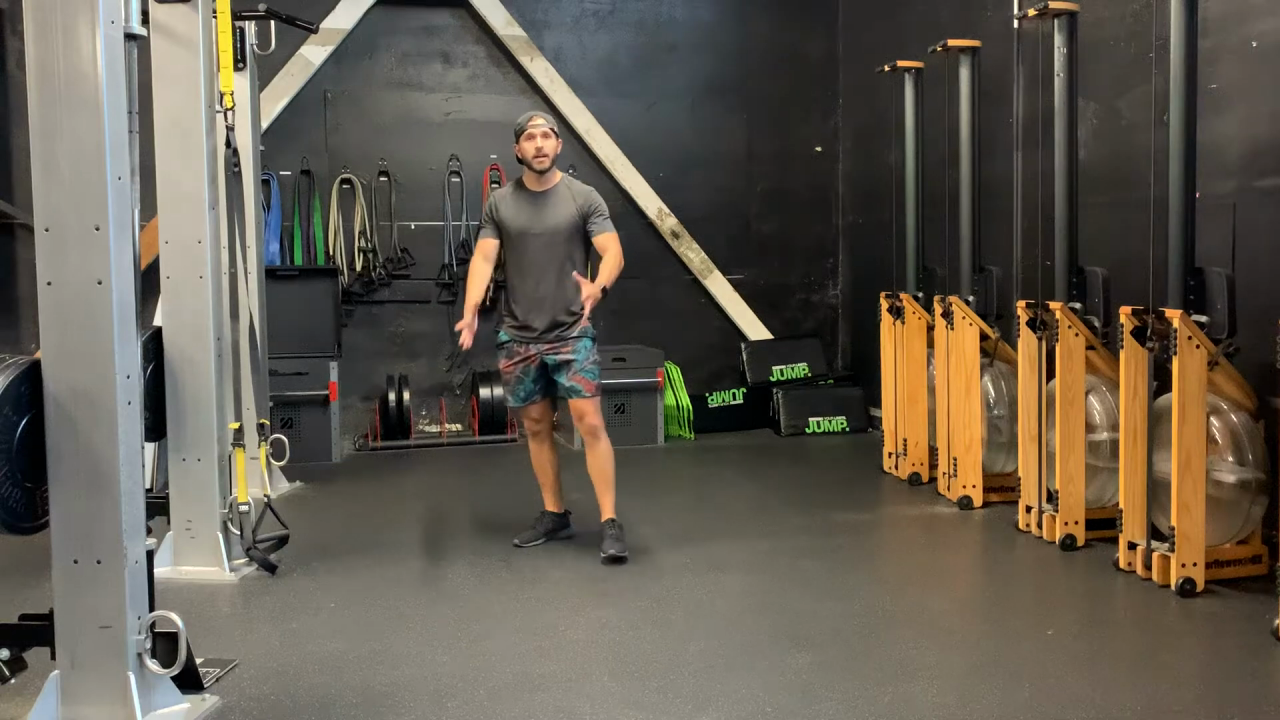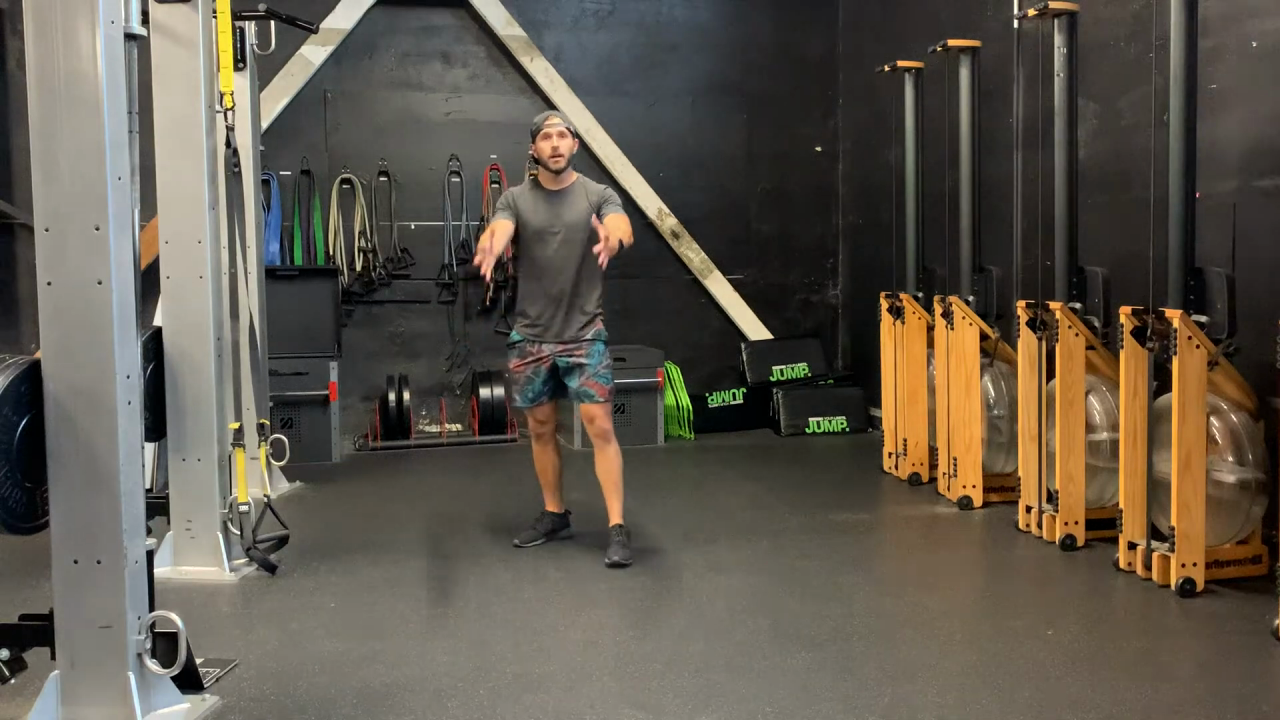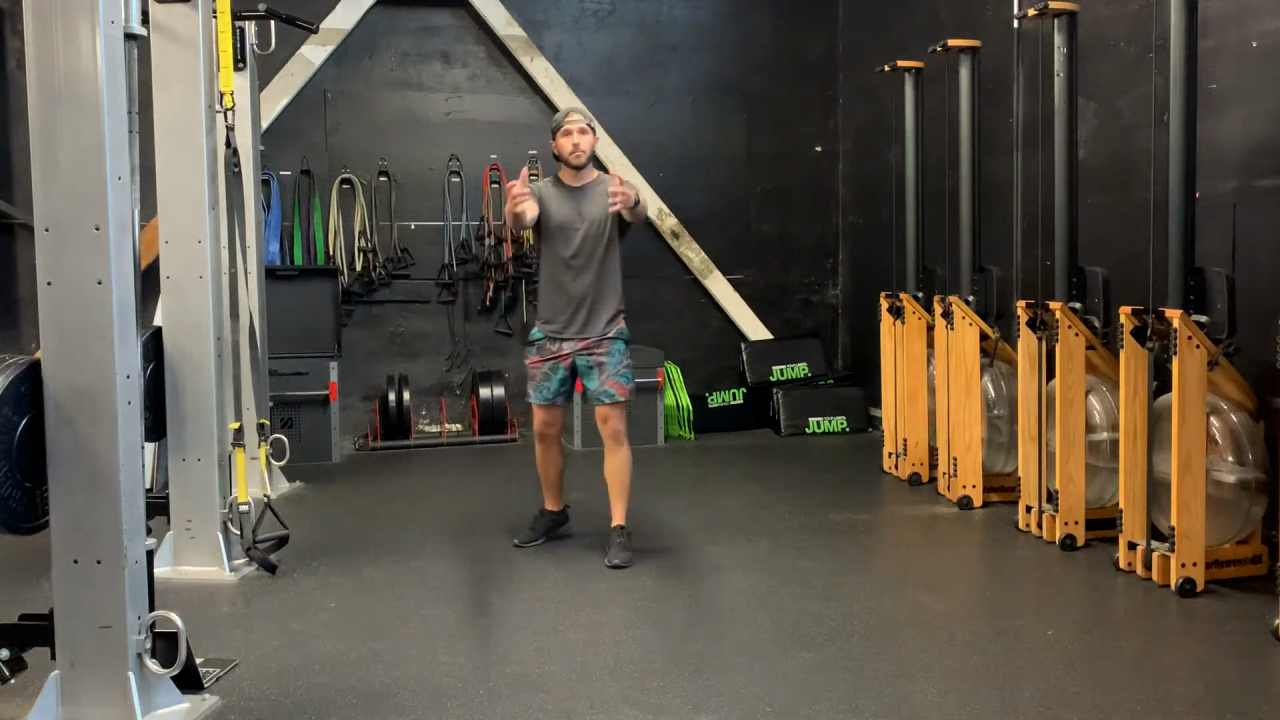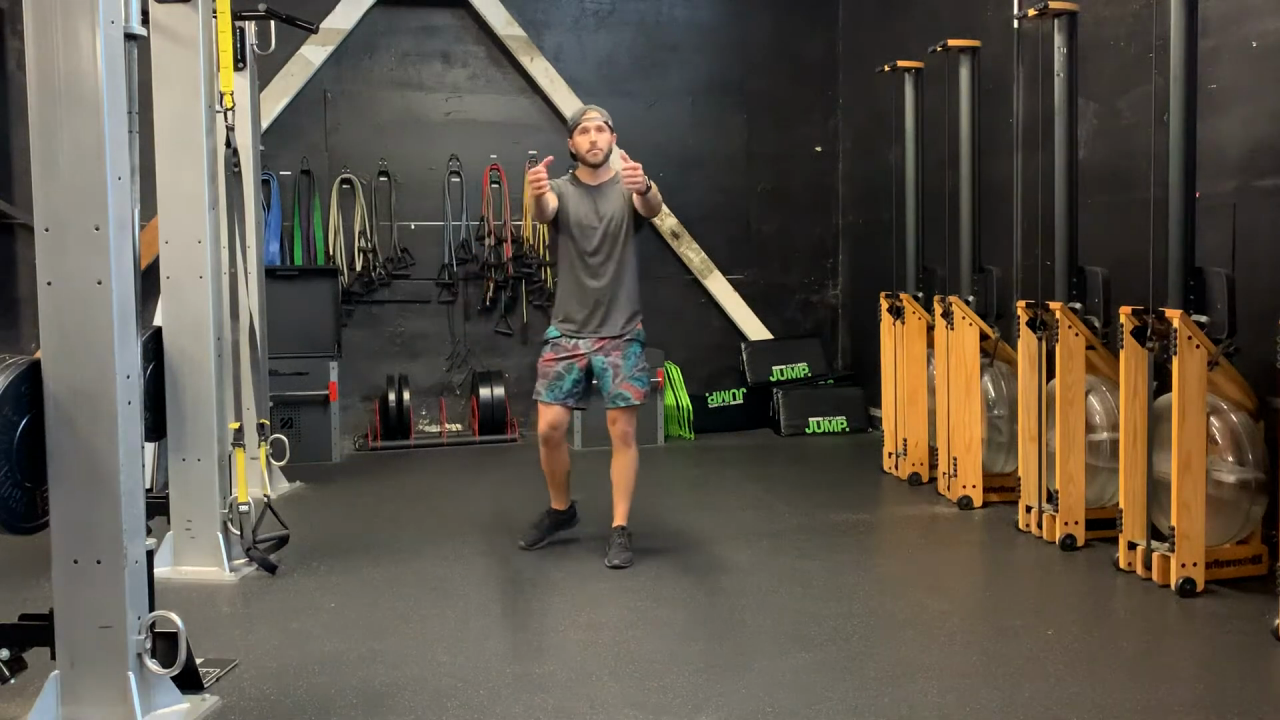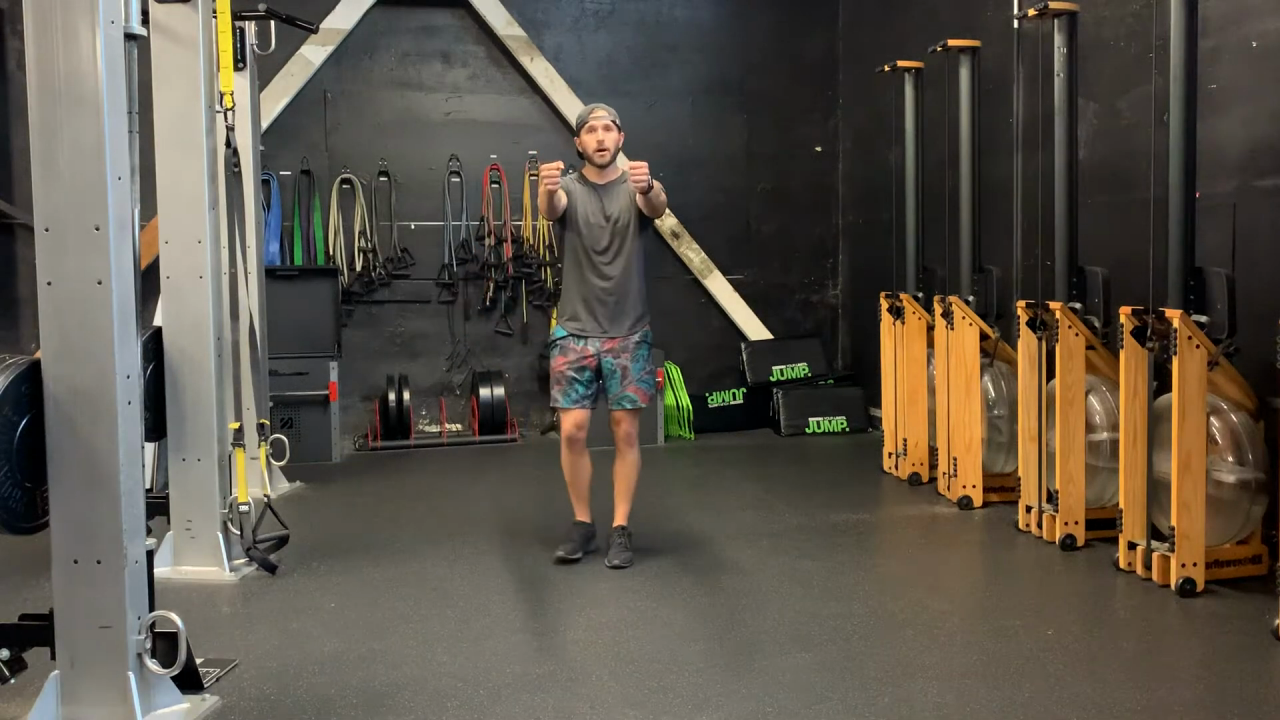
dt=0.2s
person 1, frame 1
left shoulder: (584, 198)
right shoulder: (499, 202)
left elbow: (612, 253)
right elbow: (483, 259)
left wrist: (598, 287)
right wrist: (471, 310)
left hip: (572, 333)
right hip: (519, 336)
left knee: (590, 423)
right knee: (536, 427)
left ankle: (610, 522)
right ankle: (554, 514)
person 1, frame 2
left shoulder: (598, 195)
right shoulder: (516, 199)
left elbow: (623, 228)
right elbow: (497, 235)
left wrist: (613, 240)
right wrist: (487, 250)
left hip: (584, 333)
right hip: (530, 336)
left knee: (600, 427)
right knee: (541, 428)
left ankle: (617, 527)
right ankle: (554, 514)
person 1, frame 3
left shoulder: (615, 189)
right shoulder: (540, 192)
left elbow: (639, 209)
right elbow: (524, 217)
left wrist: (630, 200)
right wrist: (514, 207)
left hip: (605, 332)
right hip: (550, 334)
left knee: (613, 429)
right knee: (546, 429)
left ankle: (619, 529)
right ankle: (553, 512)
person 1, frame 4
left shoulder: (631, 190)
right shoulder: (560, 189)
left elbow: (654, 207)
right elbow: (542, 212)
left wrist: (644, 186)
right wrist: (536, 192)
left hip: (621, 333)
right hip: (566, 332)
left knee: (623, 432)
right knee: (550, 429)
left ankle: (620, 529)
right ankle: (559, 509)
person 1, frame 5
left shoulder: (638, 188)
right shoulder: (568, 189)
left elbow: (658, 206)
right elbow: (549, 209)
left wrist: (647, 186)
right wrist: (546, 187)
left hip: (628, 334)
right hip: (573, 332)
left knee: (626, 433)
right knee: (572, 431)
left ankle: (620, 529)
right ankle: (582, 525)
